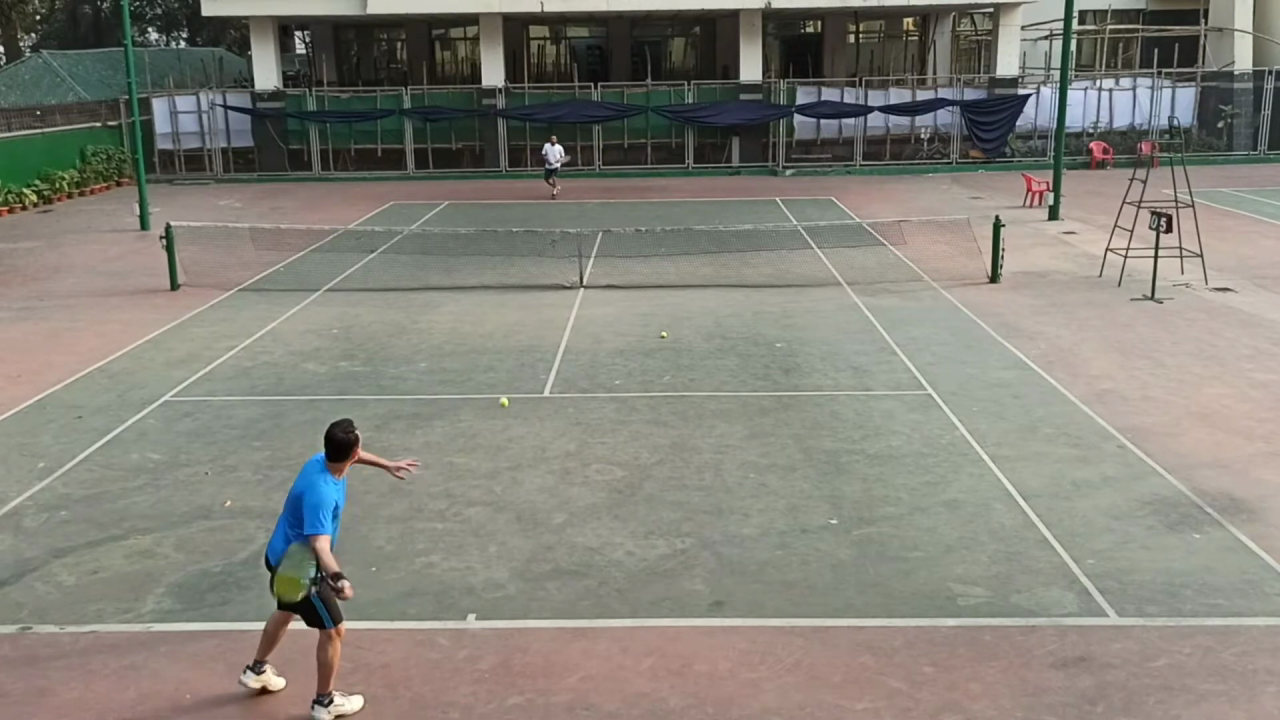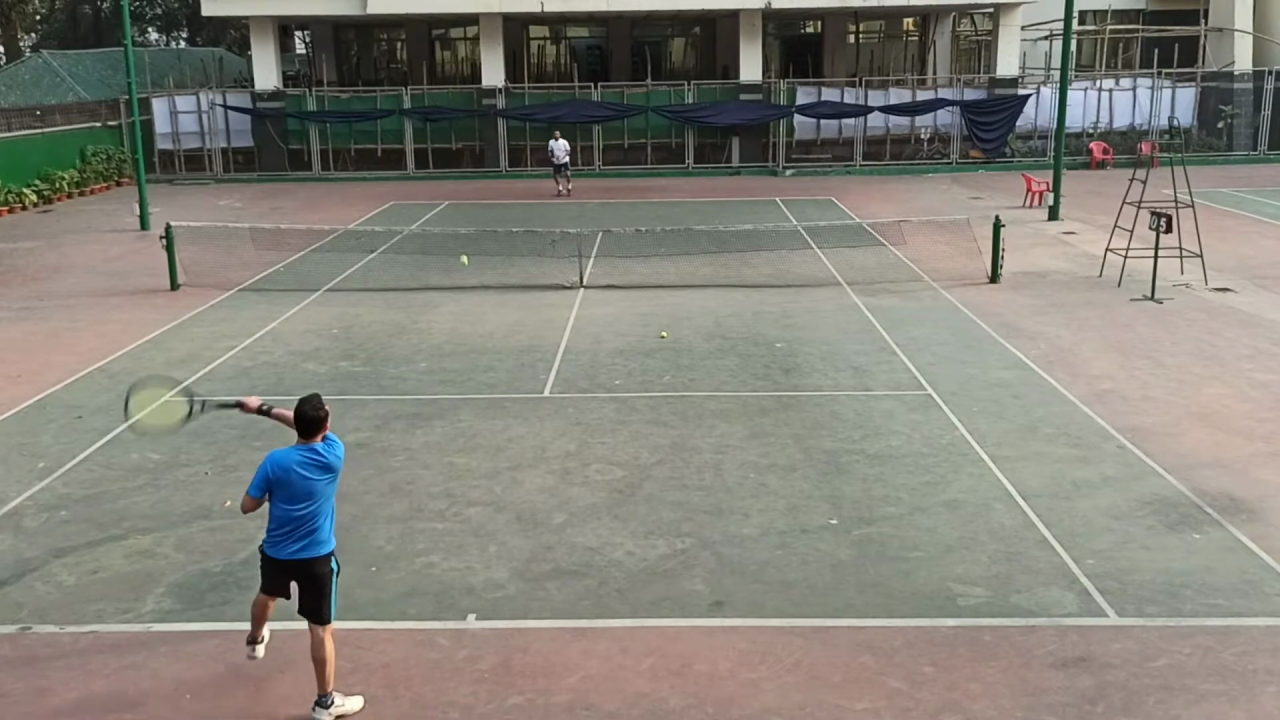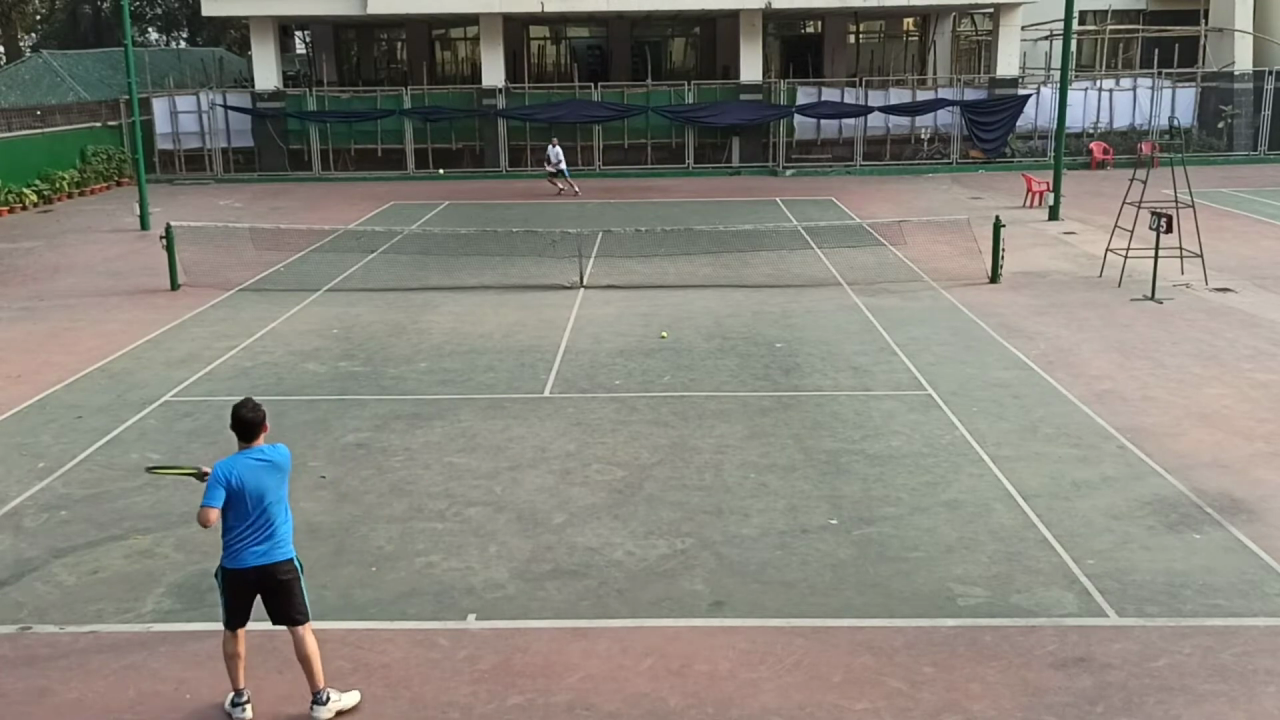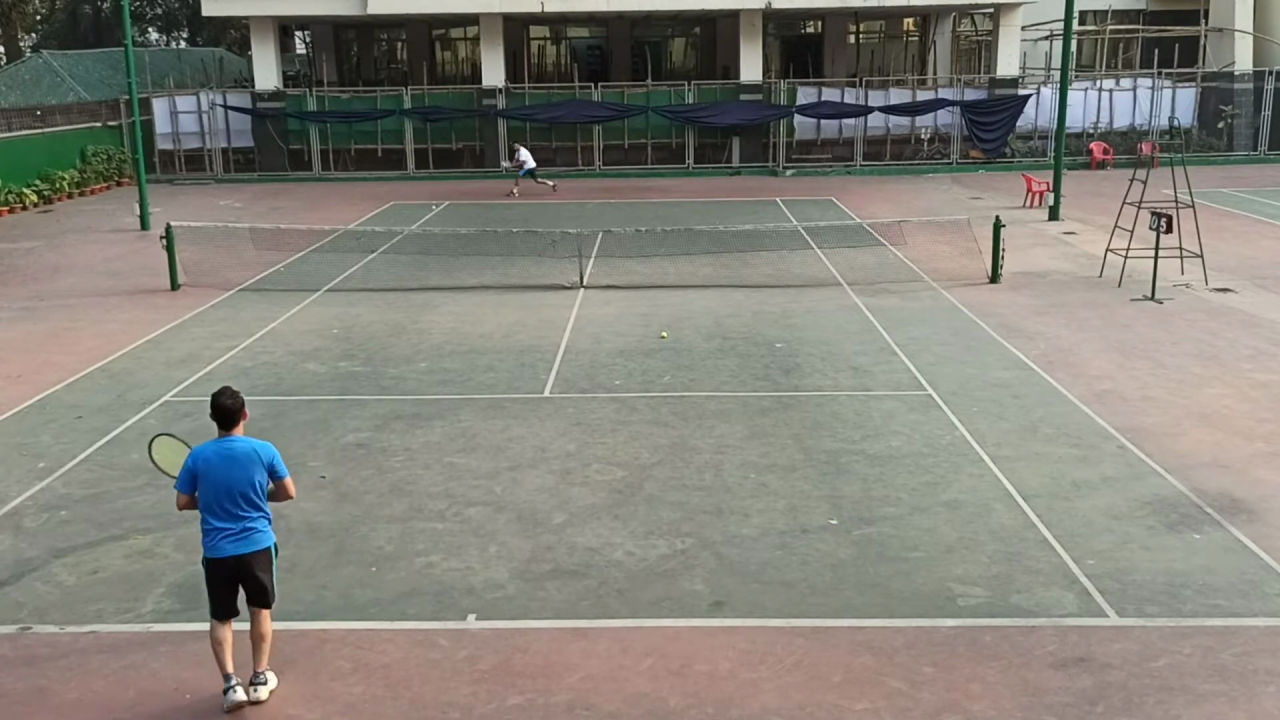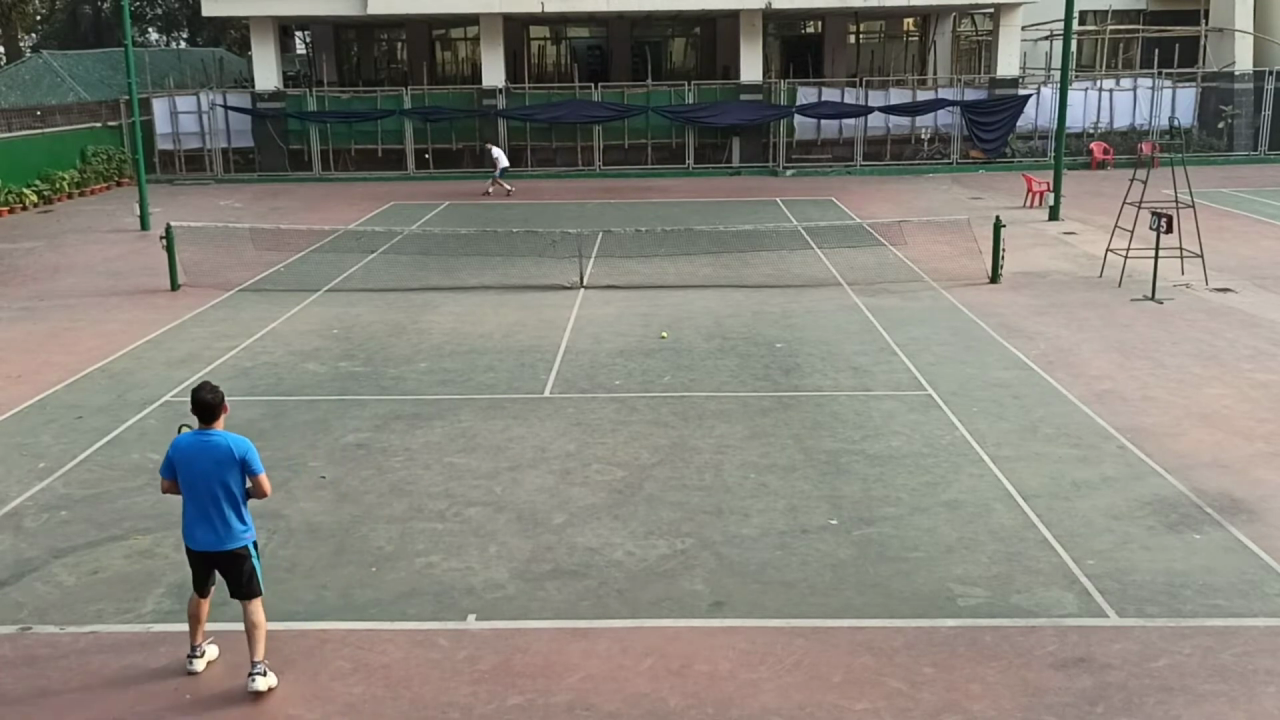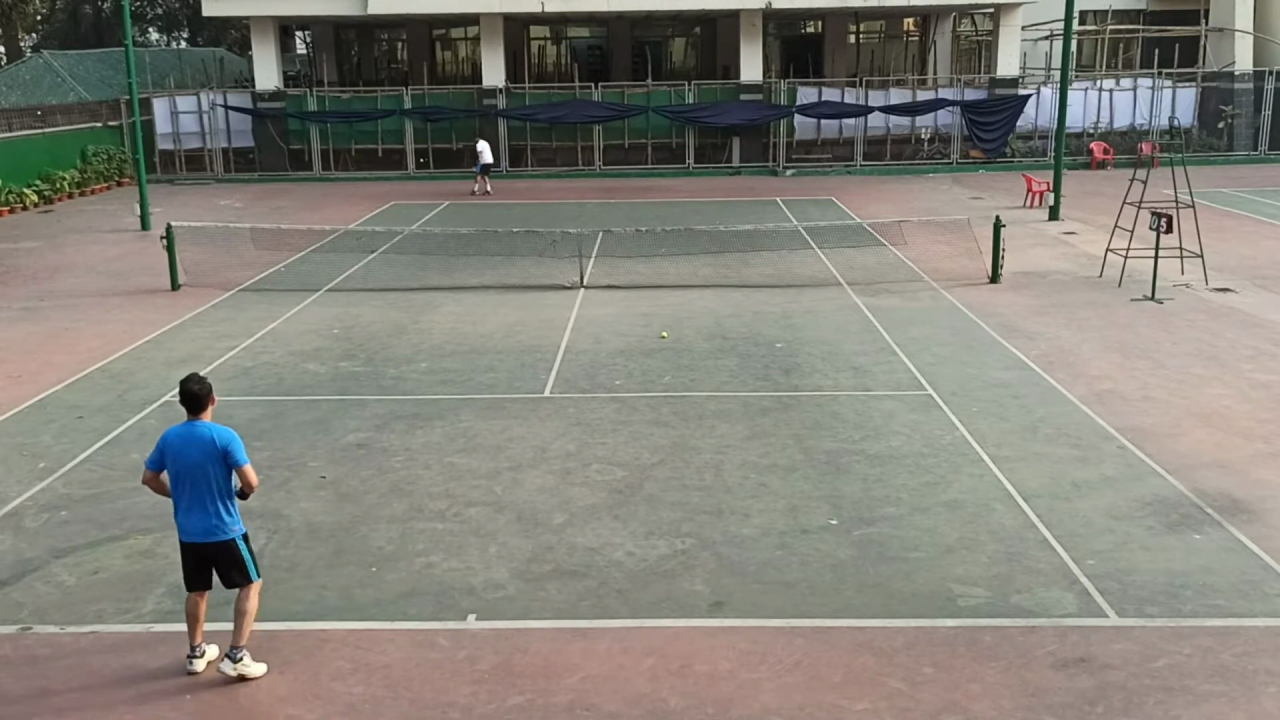
dt=0.4s
person 1, frame 1
left shoulder: (320, 461)
right shoulder: (322, 494)
left elbow: (353, 457)
right elbow: (320, 547)
left wrist: (388, 465)
right wrist: (338, 579)
left hip: (277, 558)
left knee: (285, 612)
right knee: (332, 632)
left ankle: (255, 670)
person 1, frame 2
left shoulder: (274, 462)
right shoulder: (334, 453)
left elbow: (247, 506)
right elbow: (313, 429)
right wrist: (264, 409)
left hip: (276, 553)
right hip: (317, 557)
left knee: (266, 597)
right knee: (321, 629)
left ankle: (255, 641)
person 1, frame 3
left shoulder: (224, 470)
right shoulder: (280, 455)
left elbow: (208, 520)
left hip: (237, 565)
right hip: (280, 560)
left knee: (233, 630)
right knee: (301, 629)
person 1, frame 4
left shoulder: (198, 456)
right shoulder: (264, 451)
left elbow: (183, 502)
right elbow: (288, 492)
left hip: (217, 551)
right hip: (257, 546)
left knee: (221, 620)
right knee: (260, 612)
left ankle: (231, 684)
right ankle: (260, 679)
person 1, frame 5
left shoulder: (179, 445)
right shoulder: (240, 446)
left elbow: (167, 486)
right elbow: (264, 491)
left hip: (196, 540)
right hip: (235, 539)
left knee: (201, 594)
right knee: (252, 601)
left ankle: (197, 652)
right ankle: (258, 670)
person 1, frame 6
left shoulder: (169, 438)
right shoulder: (225, 437)
left elbow: (149, 479)
right elbow: (251, 483)
right wrist: (243, 492)
left hip: (188, 533)
right hip: (225, 532)
left knee: (197, 592)
right knee: (251, 586)
left ankle: (196, 652)
right ankle: (236, 656)
